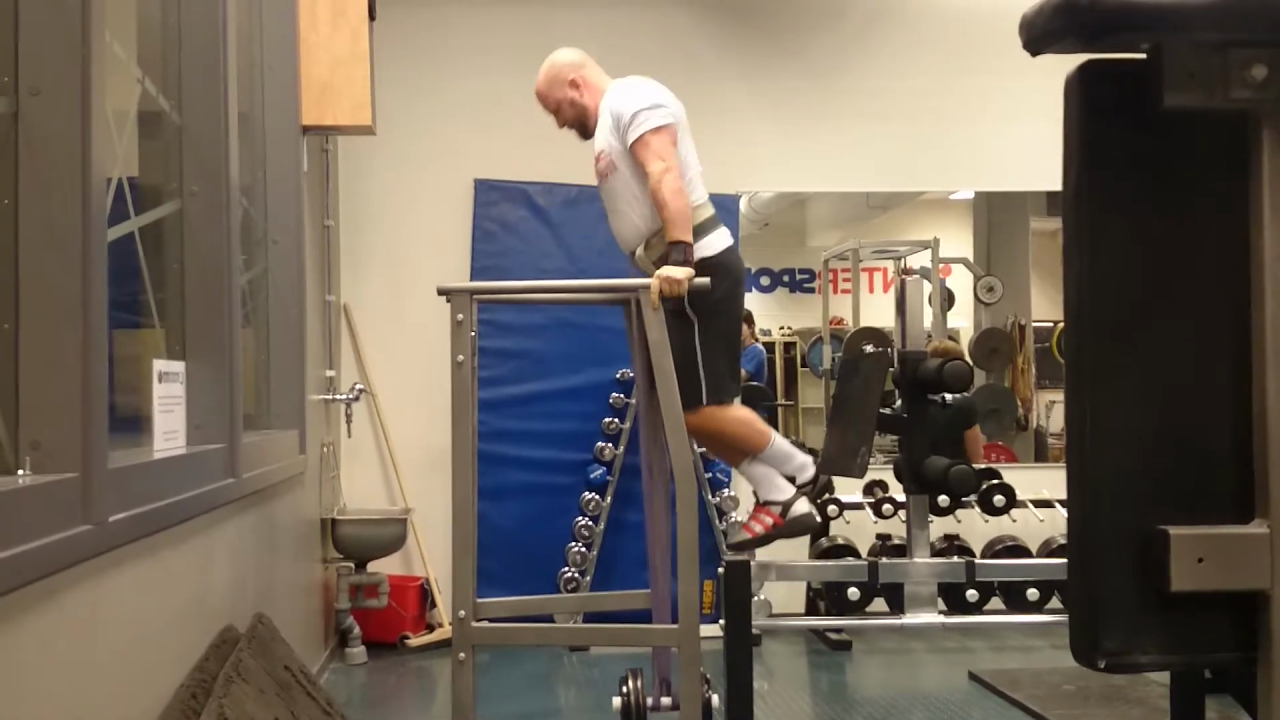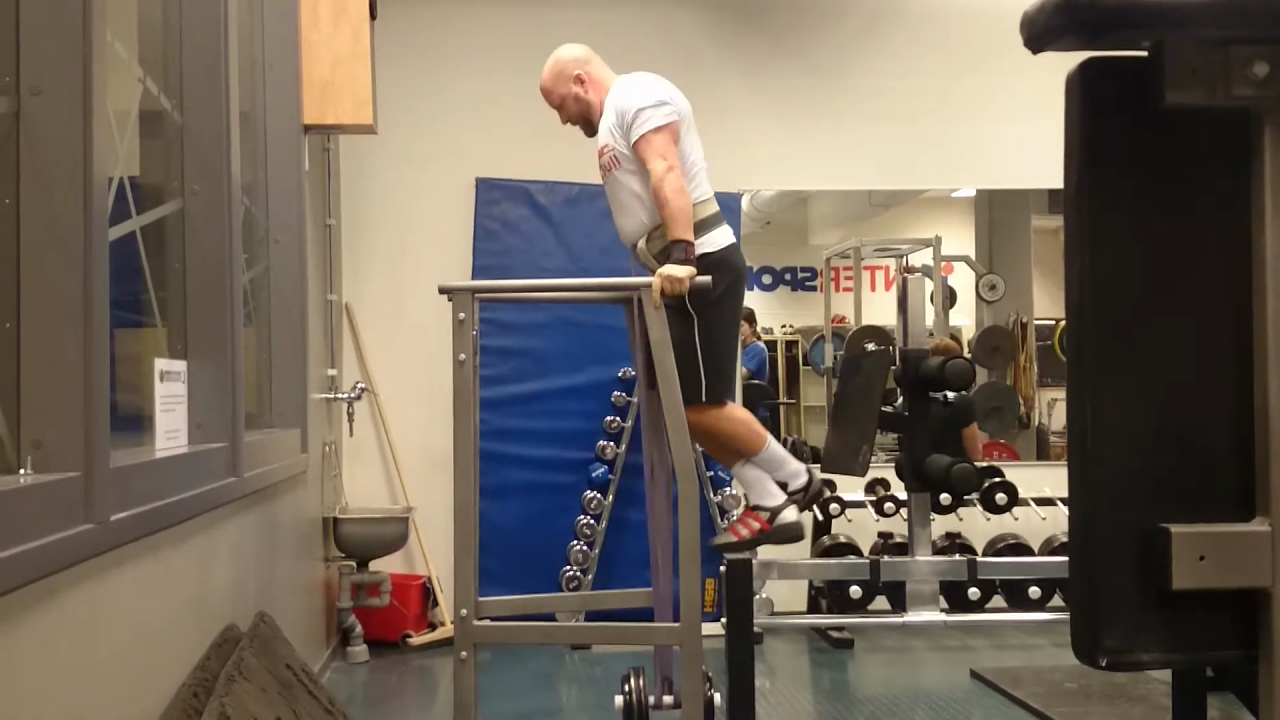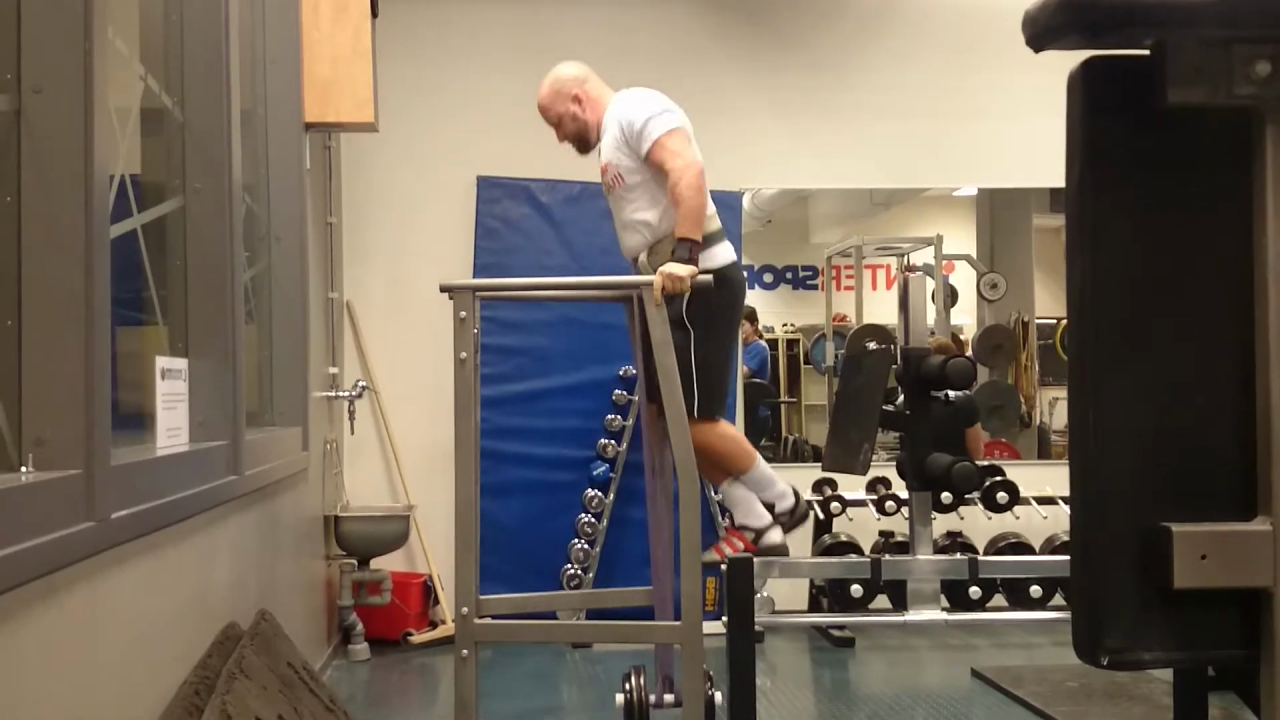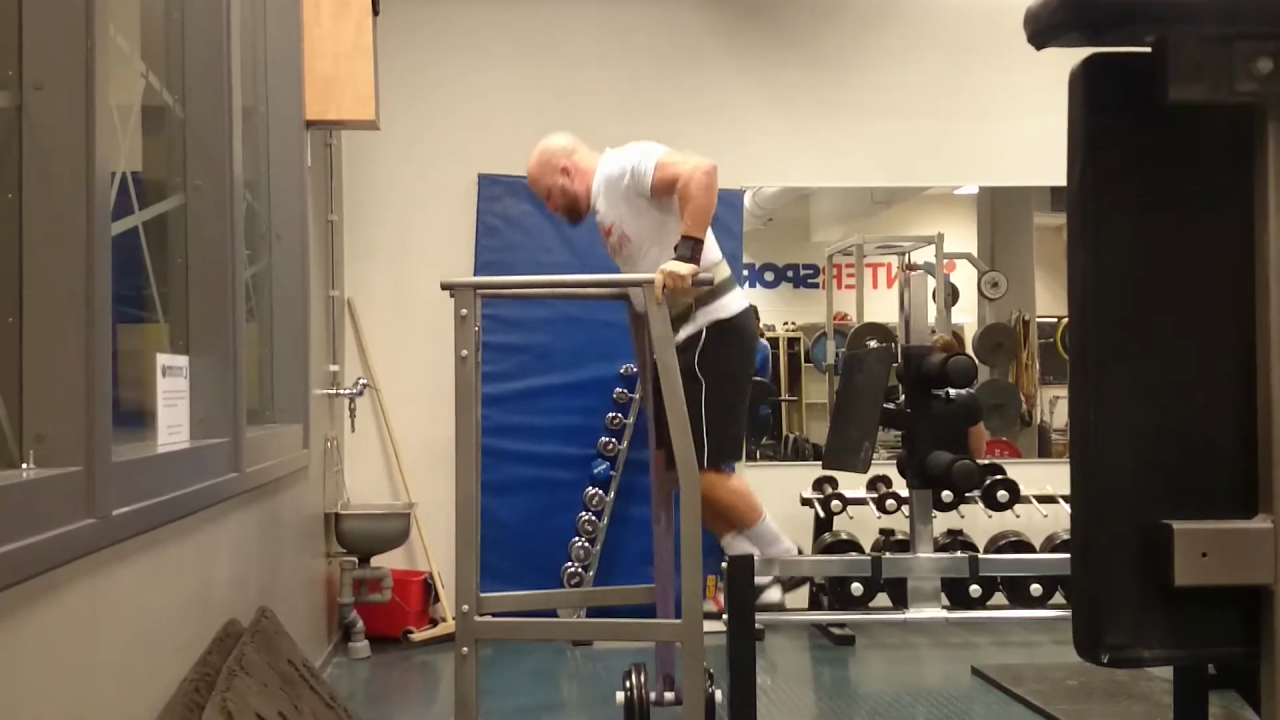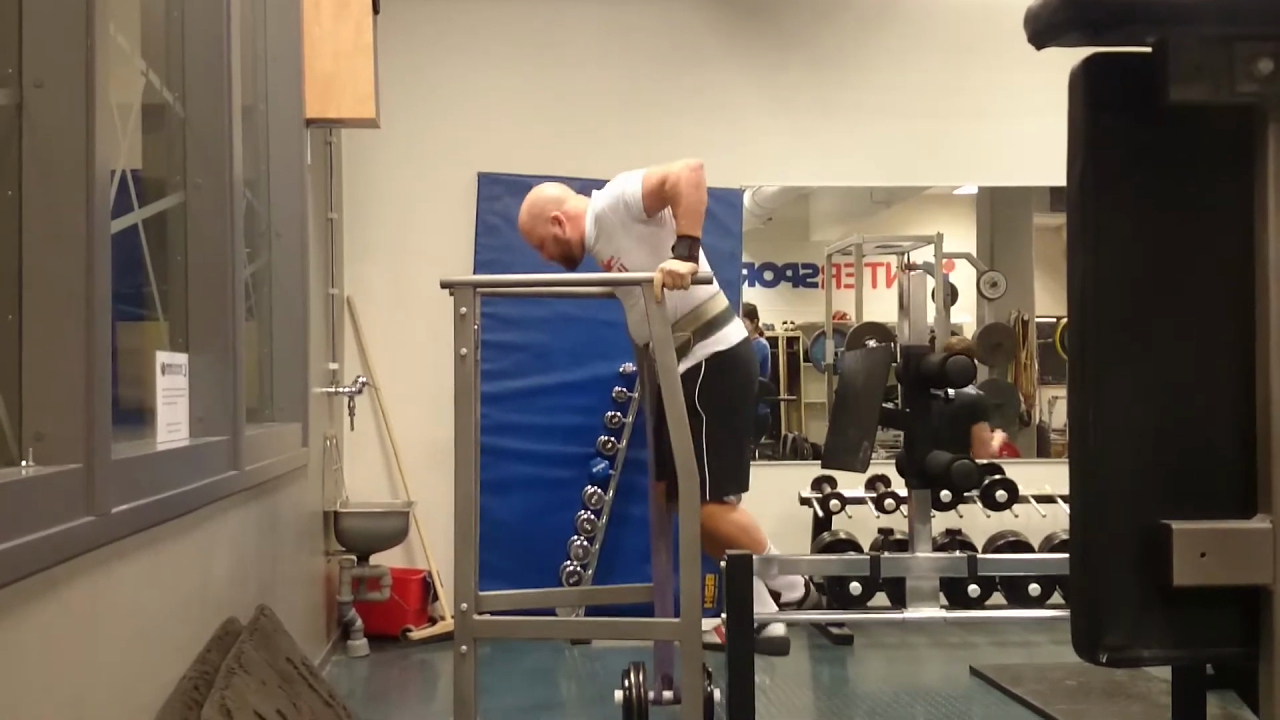
dt=0.3s
person 1, frame 1
left shoulder: (630, 98)
right shoulder: (610, 122)
left elbow: (665, 176)
left wrist: (679, 256)
left hip: (694, 271)
right hip: (671, 278)
left knee: (702, 408)
right knee: (685, 409)
left ankle: (799, 472)
right ankle: (779, 497)
person 1, frame 2
left shoulder: (637, 94)
right shoulder: (616, 116)
left elbow: (667, 174)
left wrist: (682, 255)
left hip: (700, 266)
right hip: (675, 273)
left knee: (700, 404)
right knee: (679, 403)
left ankle: (793, 481)
right ankle: (769, 504)
person 1, frame 3
left shoulder: (634, 109)
right shoulder: (615, 134)
left elbow: (687, 172)
left wrist: (685, 254)
left hip: (697, 280)
right hip: (673, 284)
left knee: (694, 419)
right knee: (670, 415)
left ankle: (781, 502)
right ankle: (756, 522)
person 1, frame 4
left shoulder: (624, 168)
right shoulder: (609, 198)
left elbow: (699, 172)
left wrist: (687, 253)
left hip: (713, 327)
right hip: (685, 334)
left knee: (703, 468)
right knee: (672, 462)
left ankle: (783, 558)
right ankle: (755, 580)
person 1, frame 5
left shoulder: (615, 202)
right shoulder: (604, 233)
left elbow: (689, 171)
left wrist: (685, 254)
left hip: (712, 360)
right hip: (688, 364)
left knee: (708, 502)
right knee: (672, 493)
left ankle: (789, 588)
right ankle: (758, 613)
